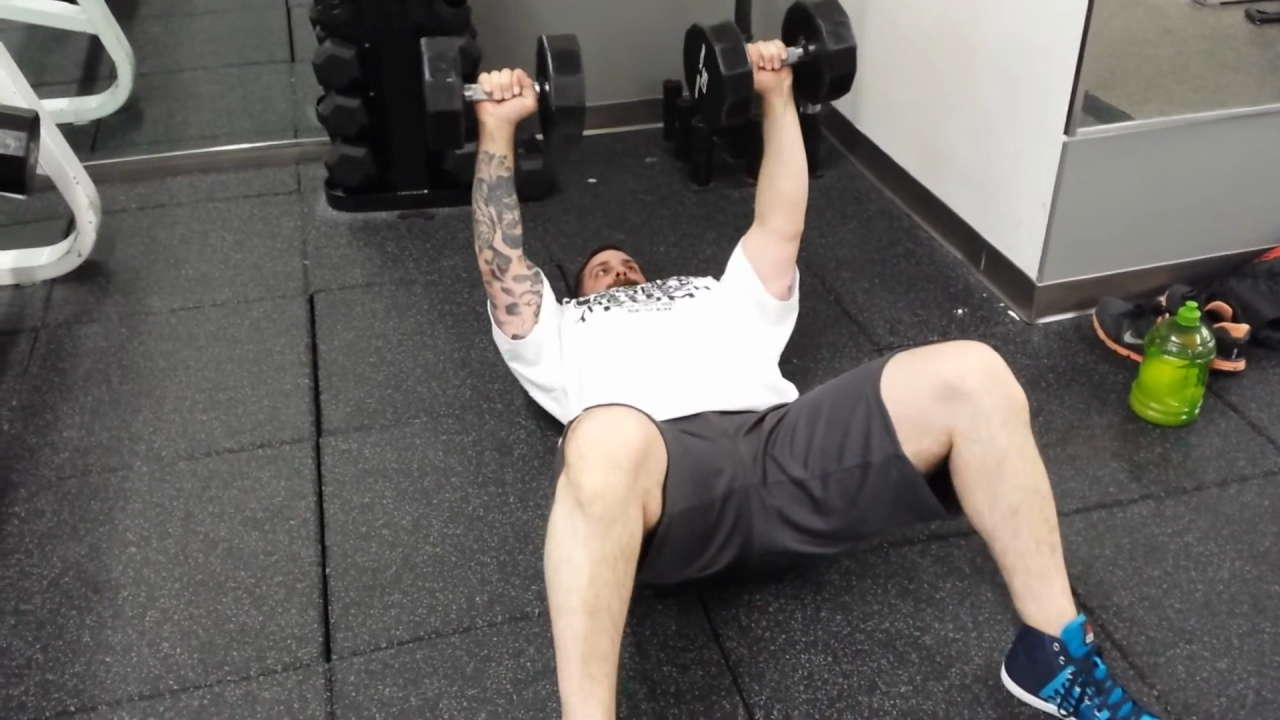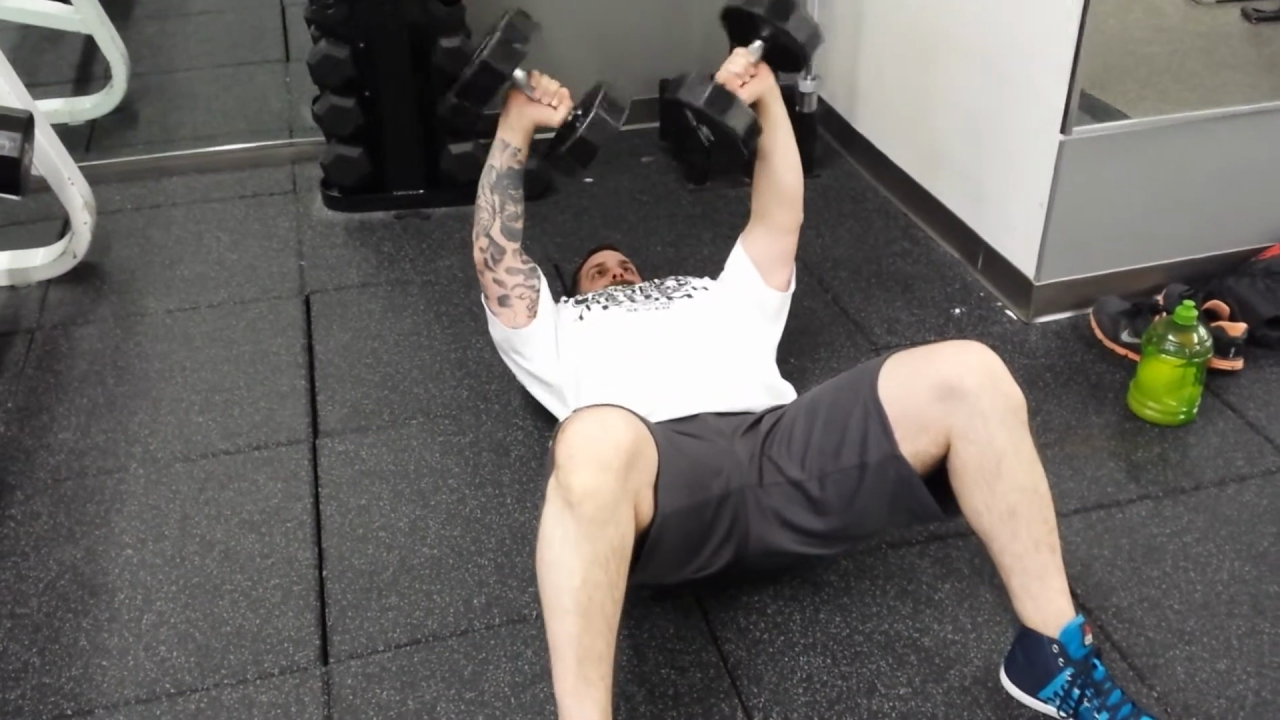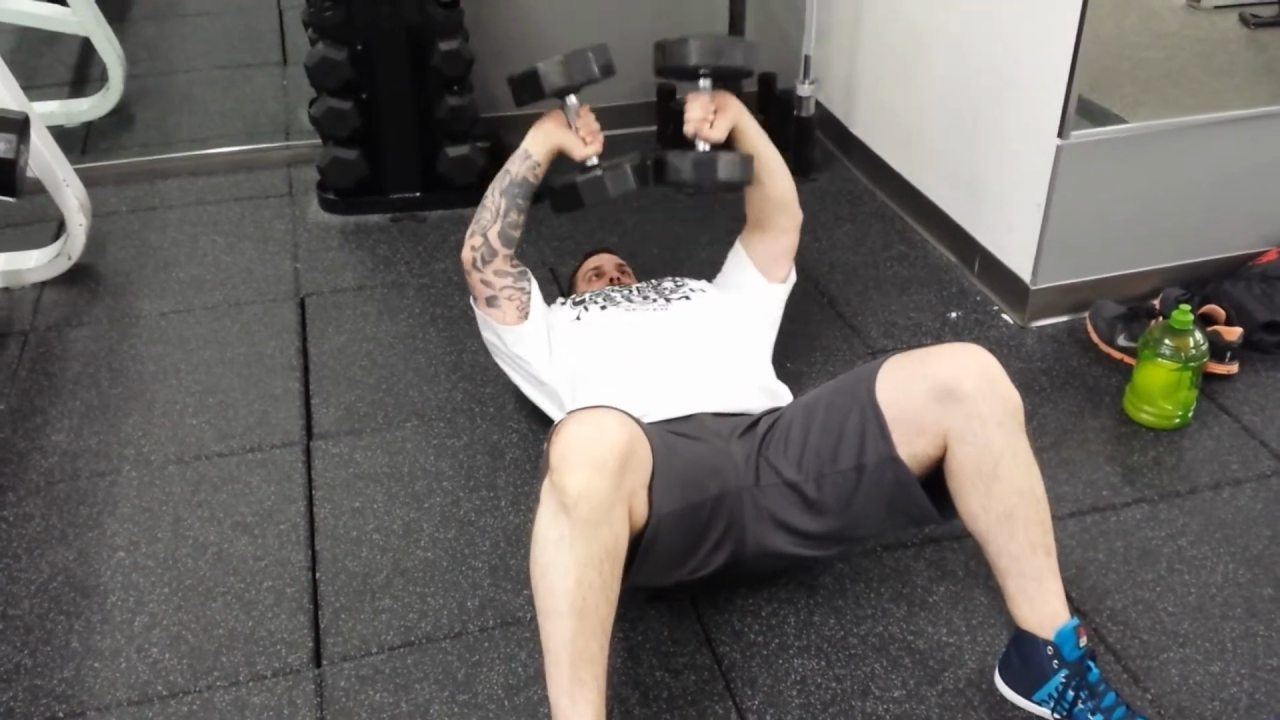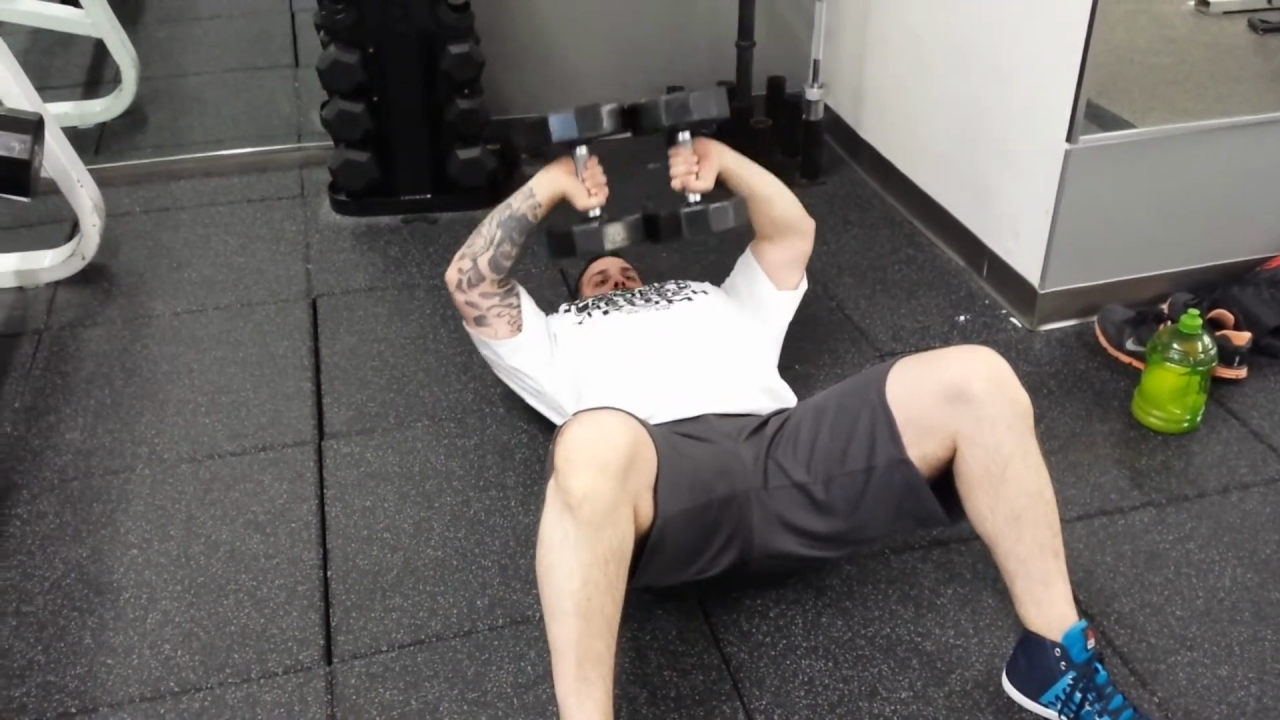
dt=0.5s
person 1, frame 1
left shoulder: (720, 298)
right shoulder: (562, 329)
left elbow: (780, 227)
right elbow: (500, 262)
left wrist: (777, 98)
right wrist: (496, 128)
left hip: (783, 443)
right hip: (662, 466)
left knee: (971, 376)
right knee: (608, 442)
left ankle: (1055, 647)
person 1, frame 2
left shoulder: (716, 296)
right shoulder: (562, 326)
left elbow: (780, 219)
right elbow: (494, 255)
left wrist: (767, 96)
right wrist: (516, 124)
left hip: (781, 448)
right hip: (661, 468)
left knee: (968, 376)
right knee: (595, 445)
left ankle: (1053, 649)
person 1, frame 3
left shoulder: (712, 300)
right shoulder: (556, 329)
left elbow: (778, 224)
right elbow: (483, 257)
left wrist: (738, 121)
right wrist: (540, 142)
left hip: (776, 447)
right hip: (656, 467)
left knee: (966, 378)
right knee: (590, 444)
left ankle: (1048, 651)
person 1, frame 4
left shoulder: (720, 301)
right shoulder: (560, 339)
left elbow: (792, 232)
right elbow: (469, 281)
left wrist: (721, 159)
right wrist: (546, 186)
left hip: (784, 450)
right hip: (659, 474)
left knee: (975, 380)
right knee: (593, 448)
left ankle: (1054, 655)
